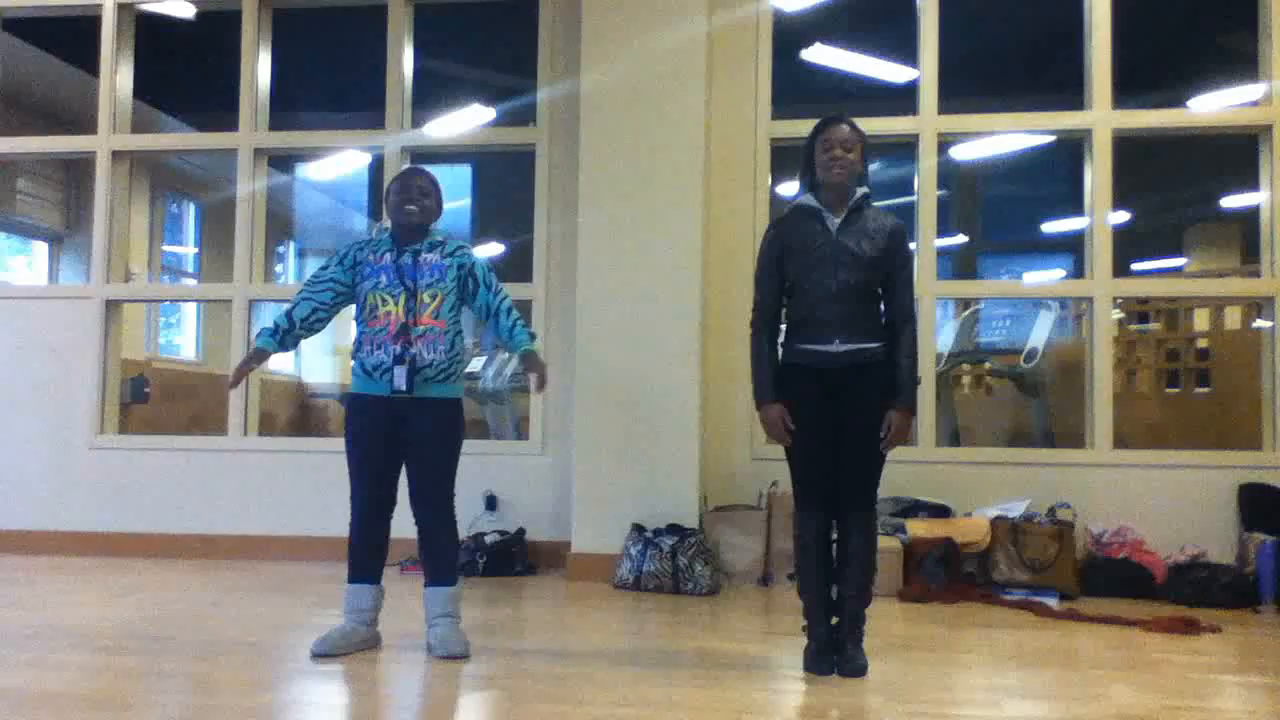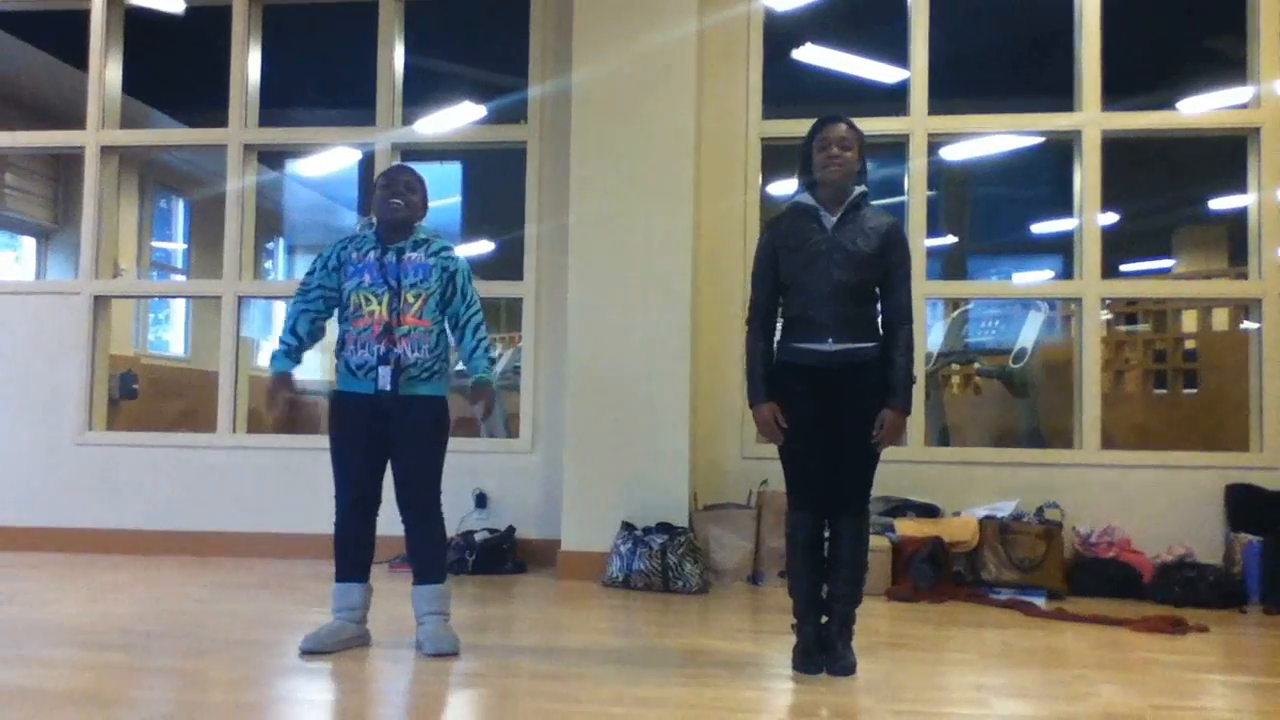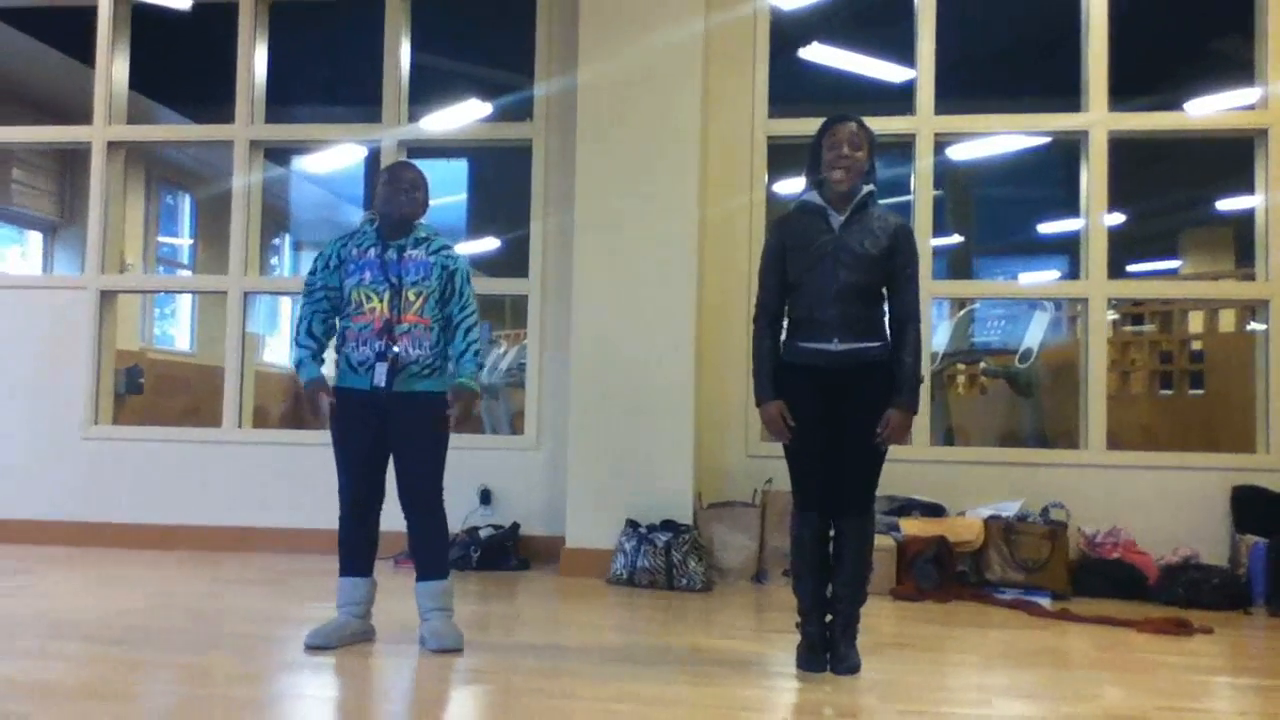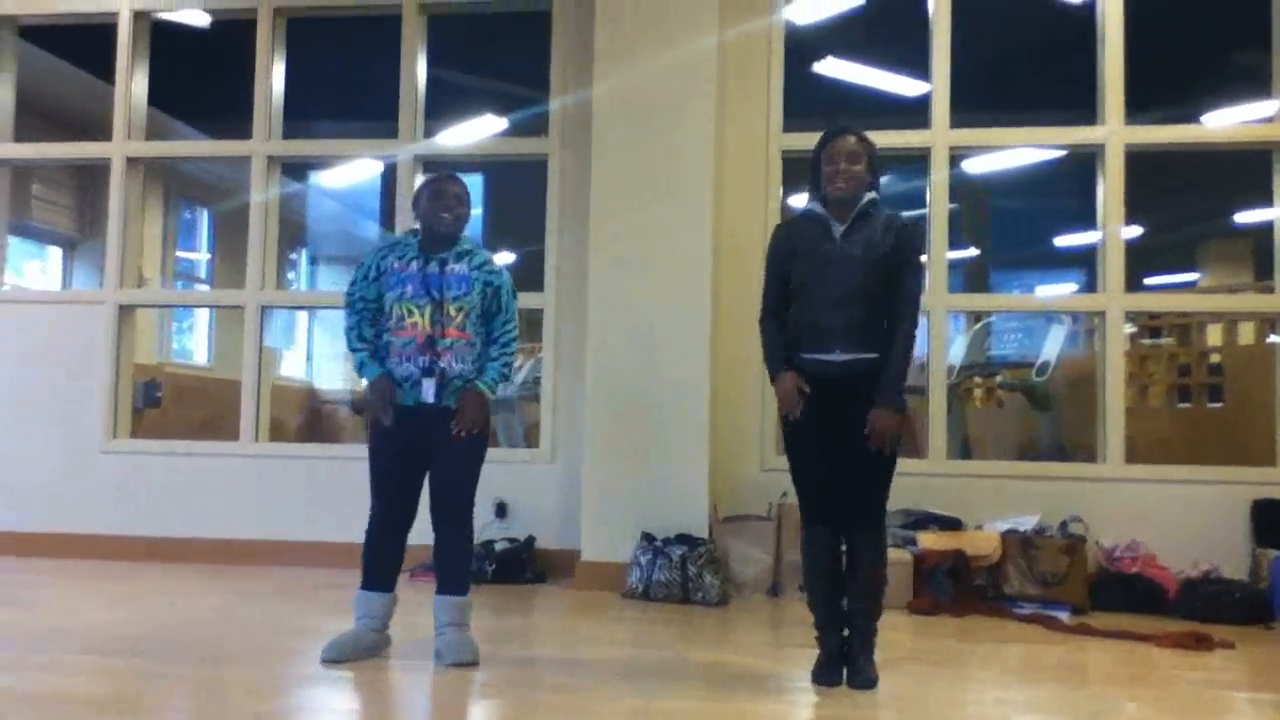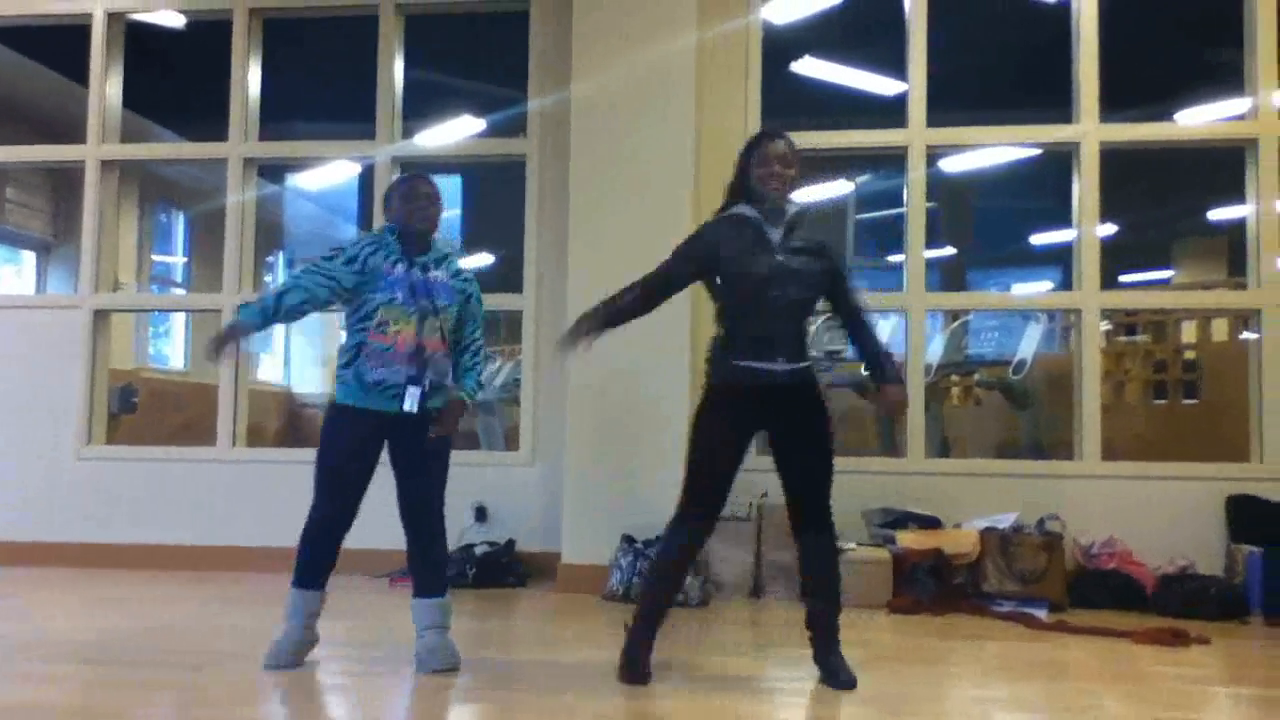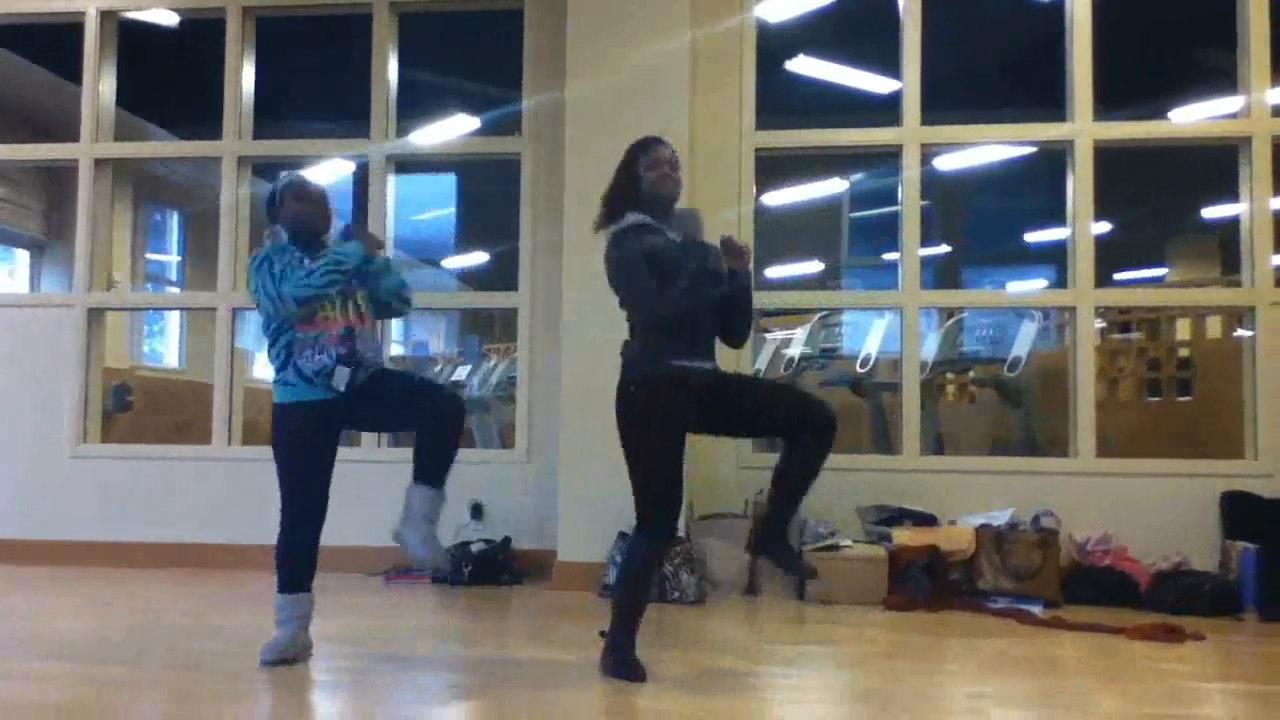
dt=0.5s
person 1, frame 1
left shoulder: (886, 230)
right shoulder: (785, 230)
left elbow: (902, 320)
right elbow: (765, 320)
left wrist: (904, 400)
right wrist: (766, 396)
left hip: (867, 379)
right hip: (804, 379)
left knee: (858, 508)
right knee: (812, 507)
left ankle: (850, 635)
right ankle: (819, 633)
person 1, frame 2
left shoulder: (884, 229)
right shoulder: (782, 228)
left elbow: (899, 320)
right elbow: (761, 317)
left wrist: (899, 399)
right wrist: (760, 394)
left hip: (861, 379)
right hip: (798, 378)
left knee: (850, 506)
right knee: (804, 506)
left ankle: (840, 634)
right ankle: (807, 632)
person 1, frame 3
left shoulder: (892, 230)
right shoulder: (789, 227)
left elbow: (906, 320)
right elbow: (767, 316)
left wrist: (905, 398)
right wrist: (766, 392)
left hip: (867, 378)
right hip: (803, 377)
left knee: (854, 506)
right knee: (810, 505)
left ankle: (844, 633)
right ankle: (811, 630)
person 1, frame 4
left shoulder: (896, 232)
right shoulder: (792, 234)
left elbow: (904, 322)
right elbow: (774, 316)
left wrist: (890, 399)
right wrist: (781, 372)
left hip: (868, 389)
right hip: (809, 388)
left knee: (864, 519)
right knee: (818, 519)
left ankle: (861, 646)
right ankle: (830, 644)
person 1, frame 5
left shoulder: (814, 249)
right shoulder: (720, 237)
left elbow: (853, 321)
right elbow: (653, 290)
left wrist: (887, 375)
right wrist: (600, 317)
left hip: (796, 391)
right hip: (733, 389)
left knee: (815, 521)
right knee: (696, 518)
left ankle: (826, 646)
right ankle: (639, 641)
person 1, frame 6
left shoulder: (696, 246)
right shoulder: (626, 245)
left elbow: (735, 333)
right elbow: (654, 313)
left wrist: (738, 276)
right wrist: (709, 269)
left hip: (705, 384)
right hip: (651, 390)
left knee: (815, 420)
right knee: (658, 520)
left ankle: (771, 533)
right ankle: (618, 644)
person 2, frame 1
left shoulder: (460, 260)
right shoulder: (359, 256)
left elbow: (496, 304)
right elbow: (315, 301)
left wrist: (526, 348)
right wrist: (268, 342)
left hip: (437, 401)
right hip: (371, 400)
left knee: (435, 508)
right knee: (368, 508)
left ankle: (444, 621)
right ankle: (360, 620)
person 2, frame 2
left shoulder: (444, 260)
right shoulder: (342, 255)
left elbow: (468, 319)
right elbow: (309, 309)
left wrist: (481, 374)
right wrist: (283, 363)
left hip: (421, 400)
right hip: (355, 398)
left knee: (421, 506)
right knee: (353, 505)
left ankle: (433, 619)
right ankle: (348, 617)
person 2, frame 3
left shoulder: (444, 257)
right shoulder: (343, 251)
left elbow: (464, 321)
right elbow: (316, 310)
left wrist: (465, 379)
right wrist: (309, 369)
left hip: (422, 396)
right hip: (355, 394)
left knee: (423, 501)
right knee: (357, 501)
left ankle: (436, 614)
right ankle: (353, 613)
person 2, frame 4
left shoulder: (487, 271)
right shoulder: (385, 261)
left elbow: (505, 337)
right elbow: (358, 321)
left wrist: (482, 389)
right wrist: (373, 375)
left hip: (460, 410)
right hip: (397, 408)
left knee: (453, 517)
right knee: (388, 514)
left ankle: (452, 627)
right ankle: (371, 626)
person 2, frame 5
left shoulder: (458, 277)
right shoulder: (364, 257)
left elbow: (472, 346)
right elbow: (306, 287)
left wrist: (462, 395)
right wrist: (250, 317)
left hip: (426, 414)
right hip: (356, 408)
left knee: (425, 520)
right knee: (330, 514)
left ankle: (433, 632)
right ankle: (299, 627)
person 2, frame 6
left shoulder: (352, 255)
right shoulder: (269, 263)
left elbow: (397, 301)
right elbow: (294, 298)
left wrist: (362, 255)
right wrist: (353, 255)
left hip: (365, 384)
right hip: (302, 400)
left knee: (445, 408)
right knee: (301, 512)
left ankle: (417, 520)
right ankle: (292, 628)
